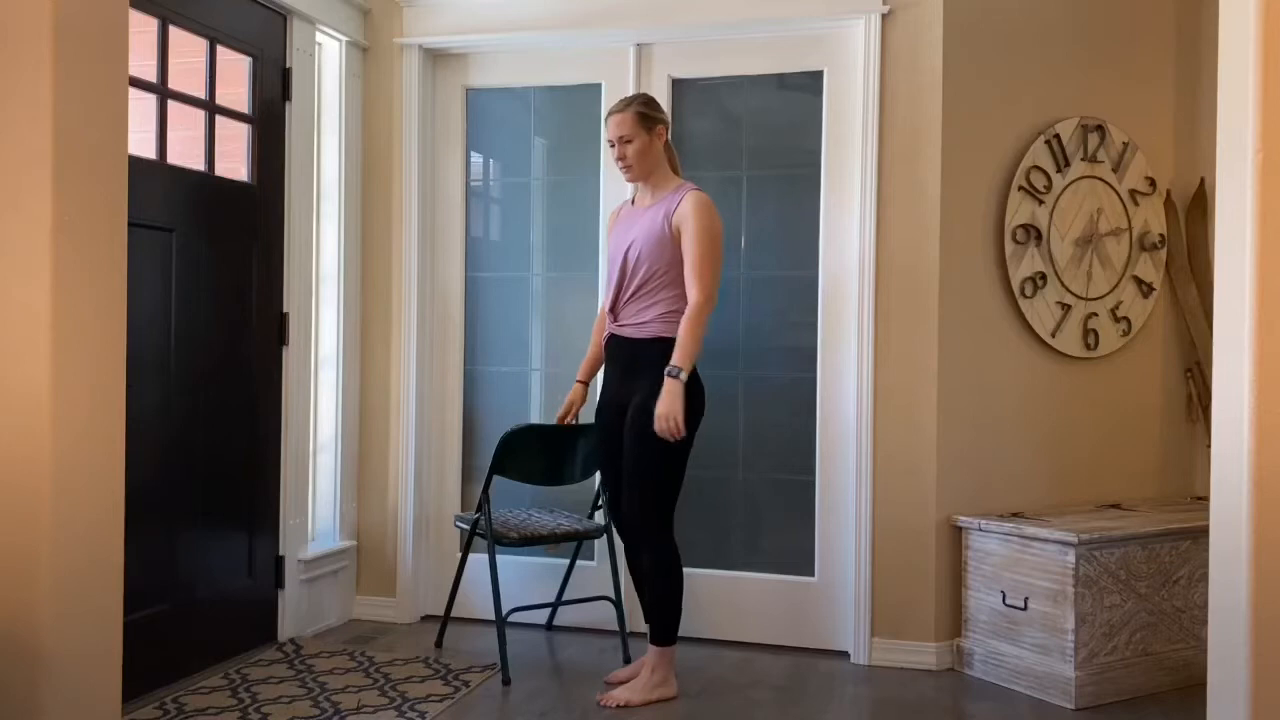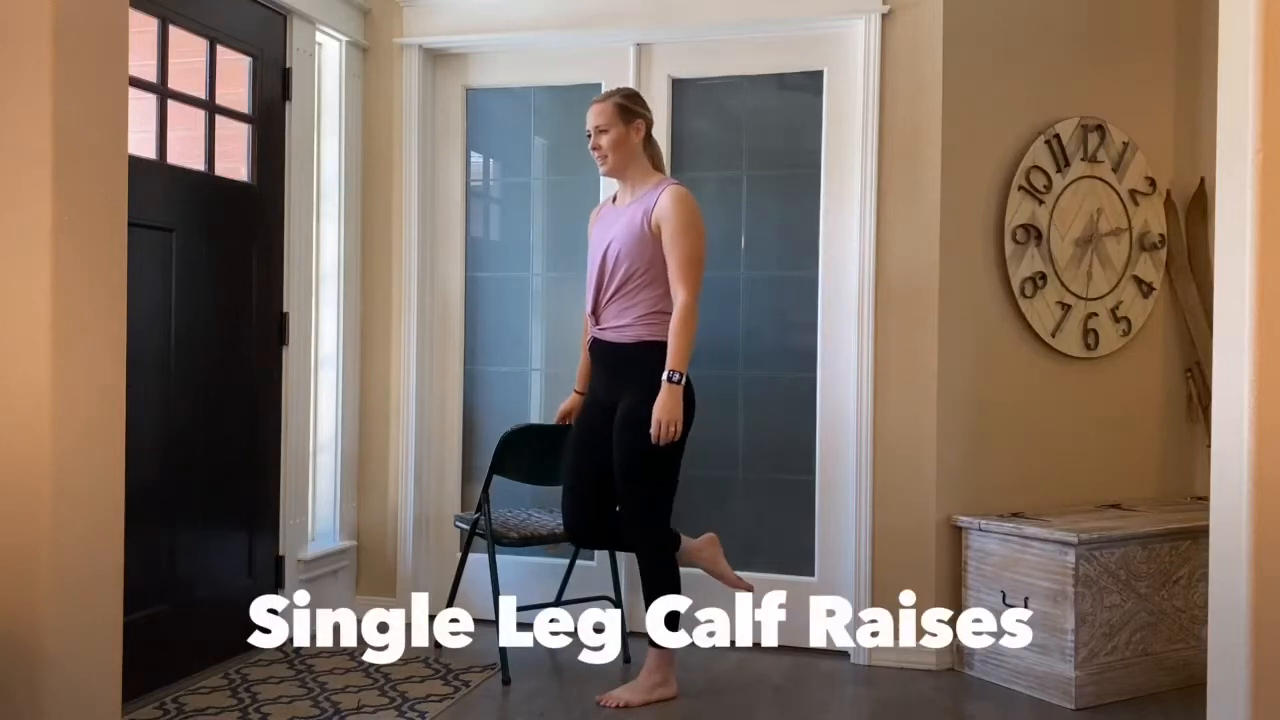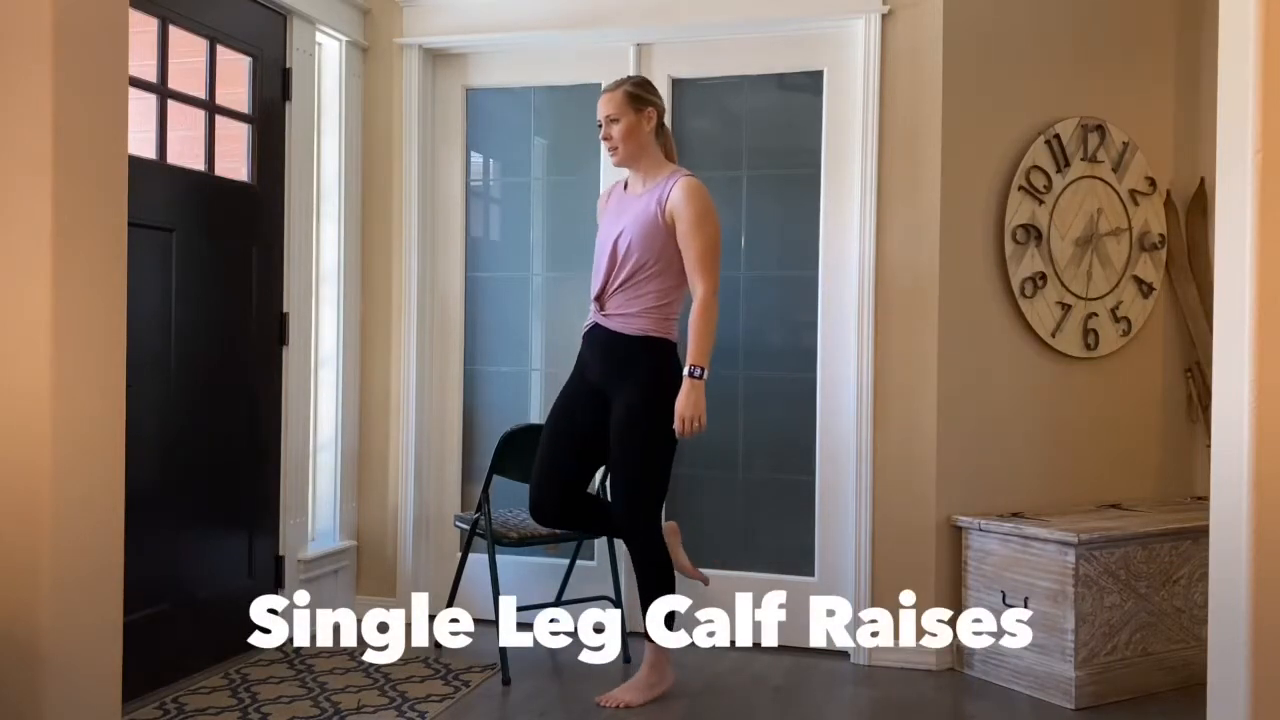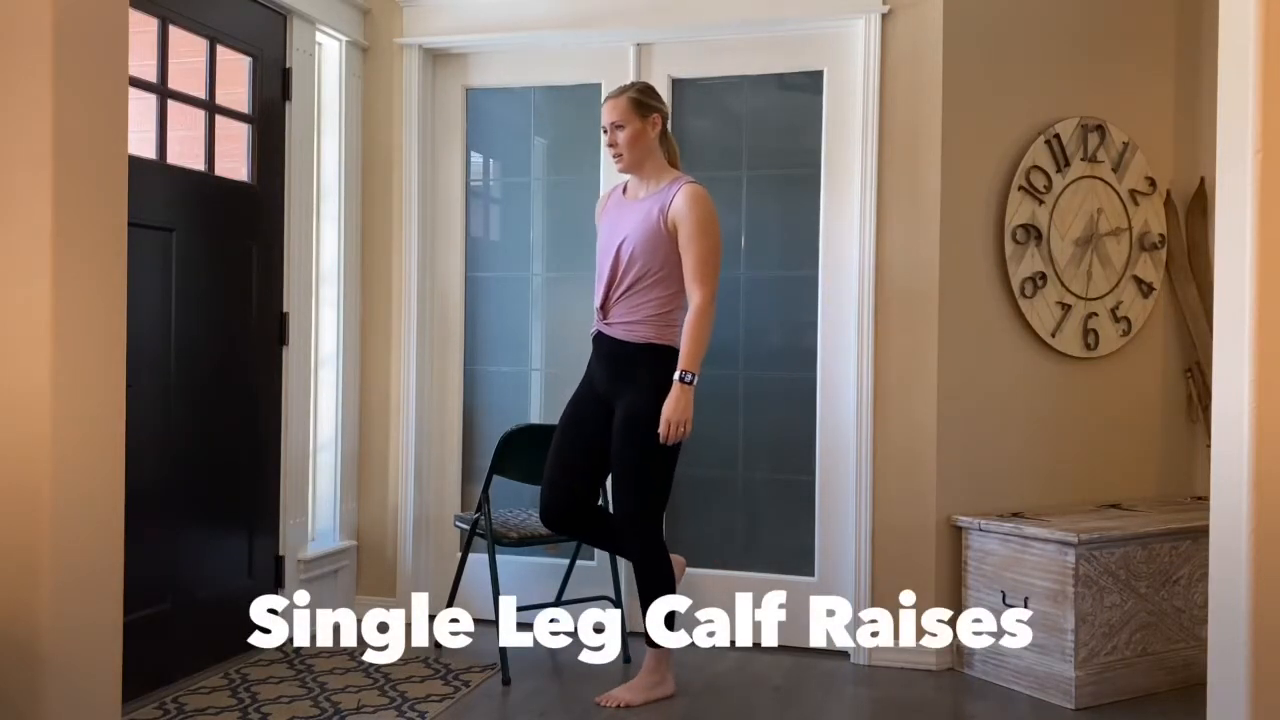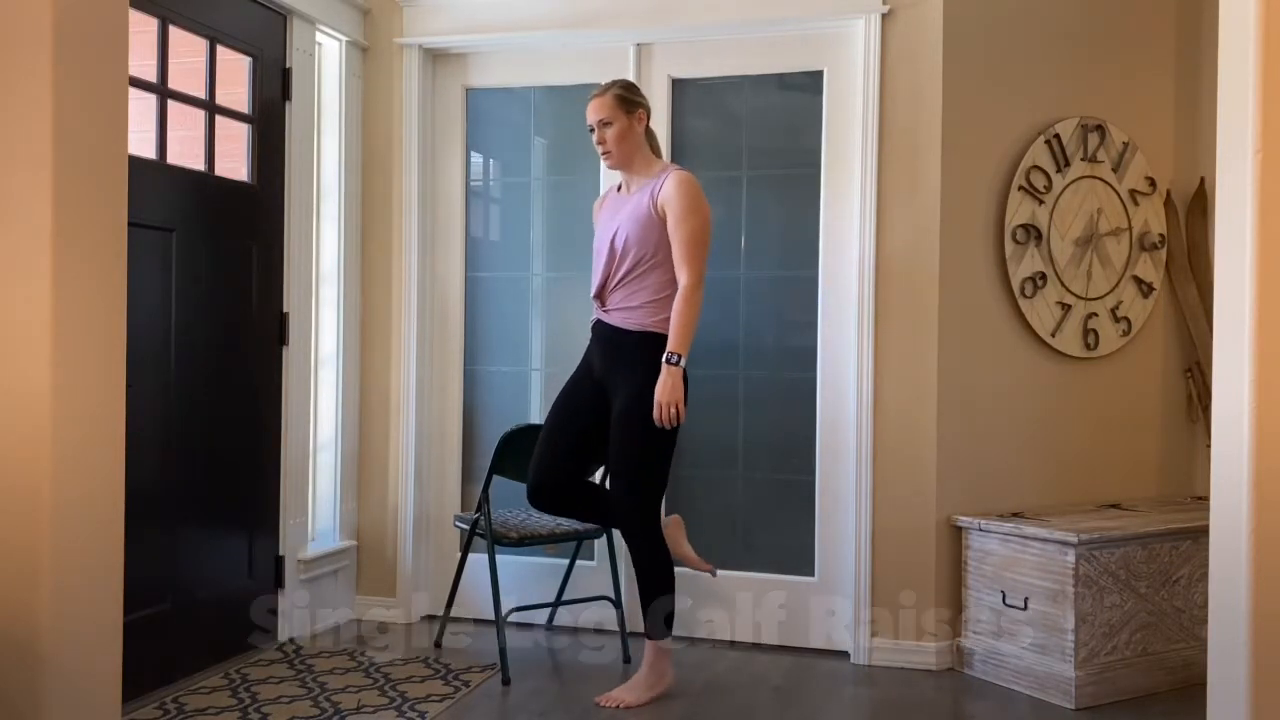
dt=1s
person 1, frame 1
left shoulder: (691, 206)
right shoulder: (621, 216)
left elbow: (700, 301)
left wrist: (675, 381)
right wrist: (583, 381)
left hip: (663, 378)
right hip: (622, 374)
left knee: (649, 521)
right knee: (626, 520)
left ankle: (661, 670)
right ankle: (653, 652)
person 1, frame 2
left shoulder: (671, 201)
right shoulder: (601, 214)
left elbow: (685, 301)
left wrist: (673, 386)
right wrist: (579, 389)
left hip: (649, 375)
right hip: (607, 377)
left knee: (643, 522)
right knee: (583, 521)
left ankle: (660, 672)
right ankle: (691, 548)
person 1, frame 3
left shoulder: (683, 192)
right shoulder: (610, 198)
left elbow: (704, 293)
left wrist: (693, 379)
left hip: (646, 365)
right hip: (594, 358)
left knee: (635, 517)
right knee: (549, 501)
left ankle: (658, 667)
right ankle: (661, 538)
person 1, frame 4
left shoulder: (686, 199)
right shoulder: (609, 202)
left elbow: (701, 301)
left wrist: (684, 385)
left hip: (650, 372)
right hip: (602, 366)
left knee: (637, 521)
right knee: (559, 506)
left ankle: (658, 671)
right ankle: (661, 564)
person 1, frame 5
left shoulder: (676, 187)
right shoulder: (605, 203)
left elbow: (689, 283)
left wrist: (673, 367)
left hip: (646, 360)
right hip: (600, 355)
left knee: (634, 513)
right knee: (547, 485)
left ankle: (657, 665)
right ankle: (661, 531)
